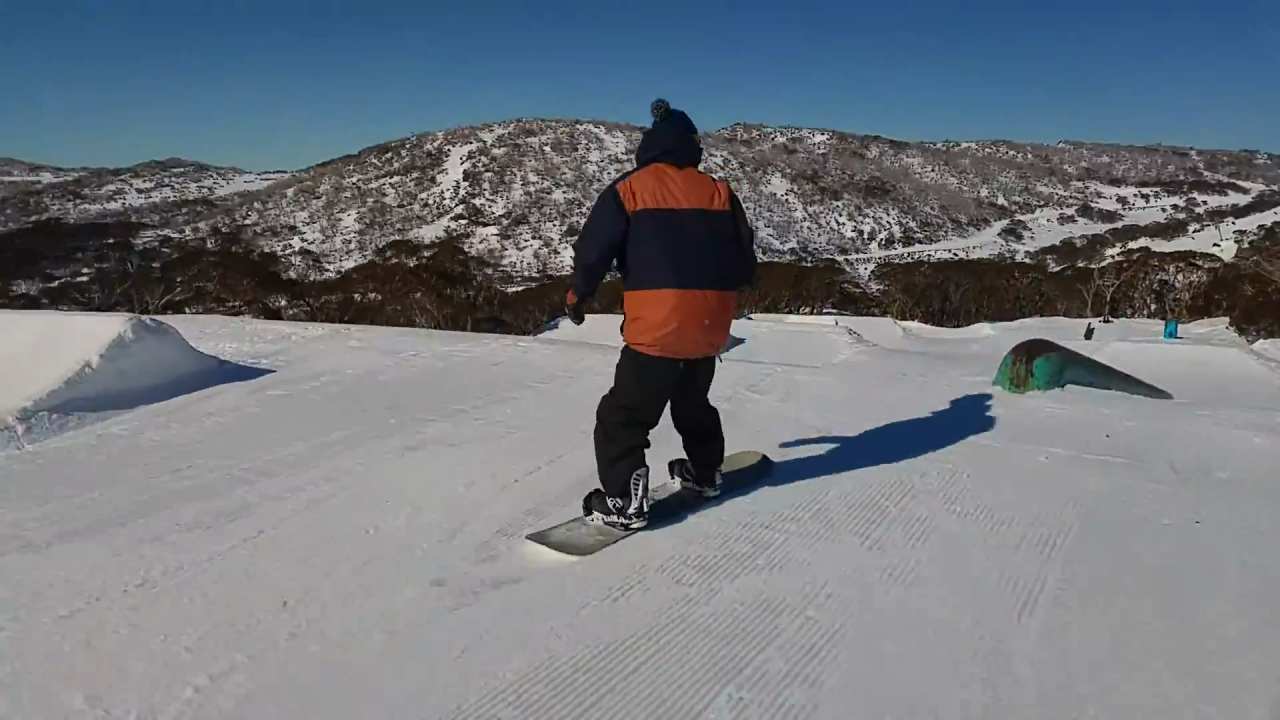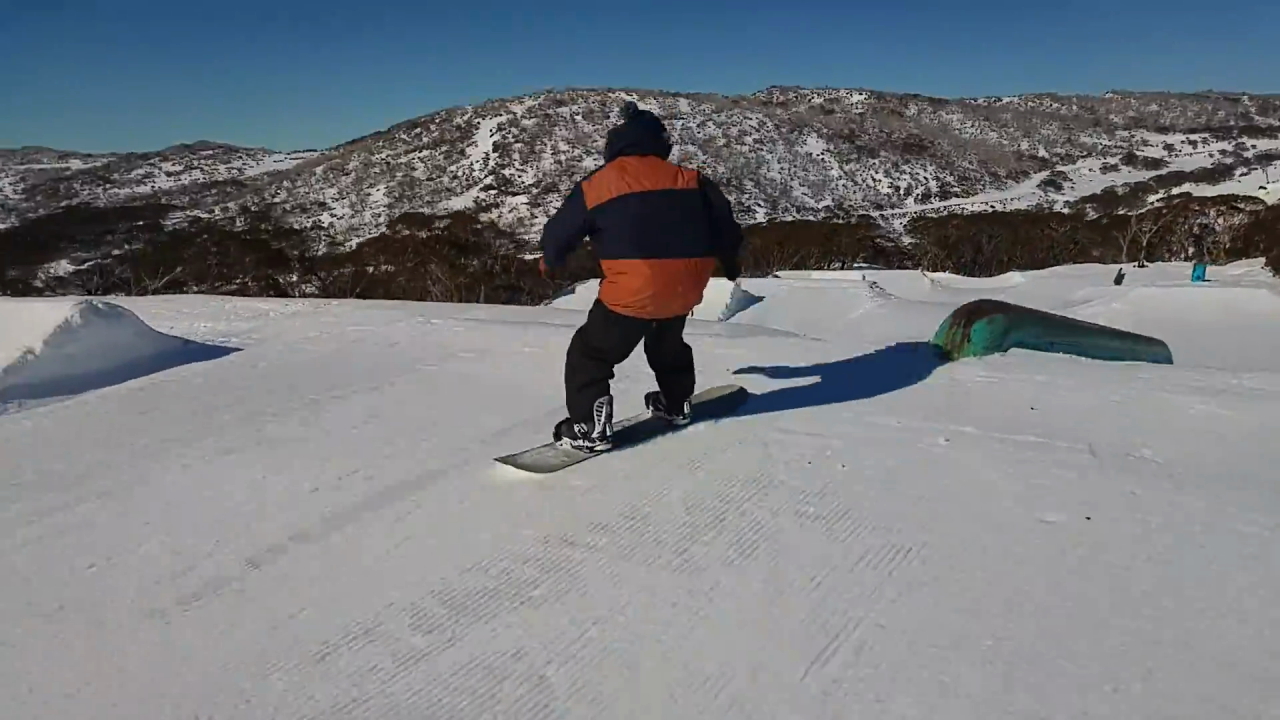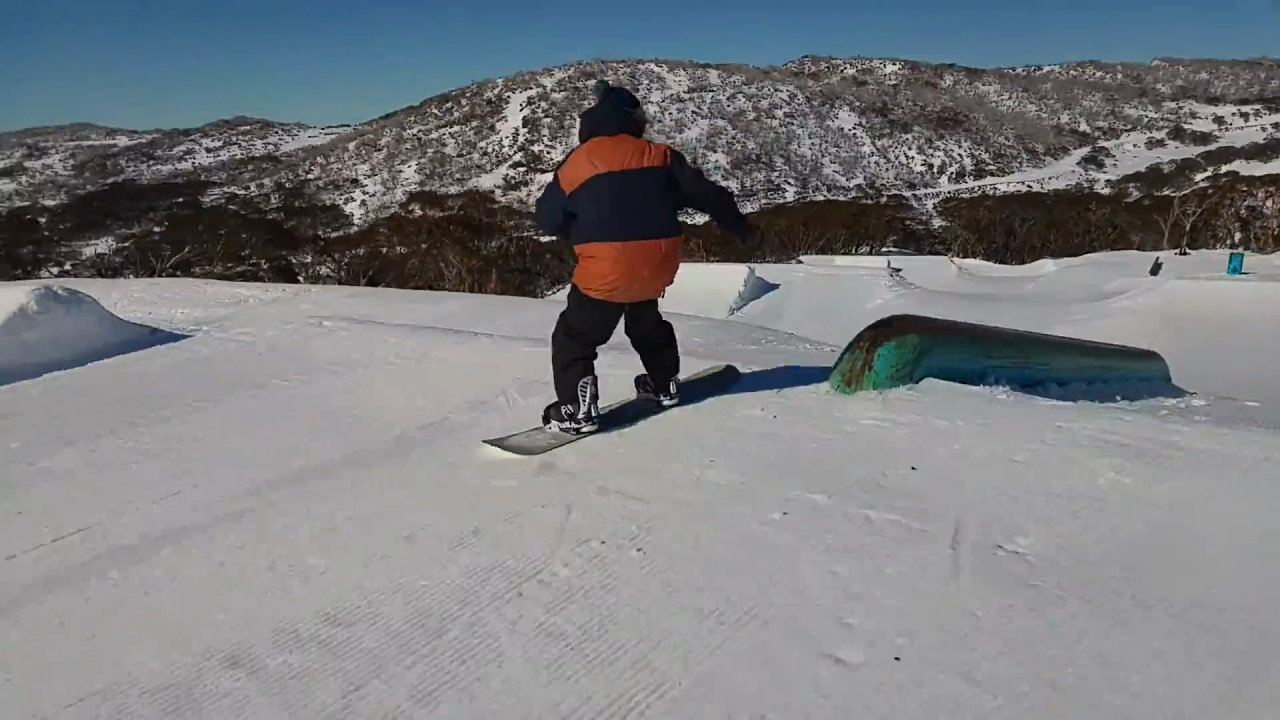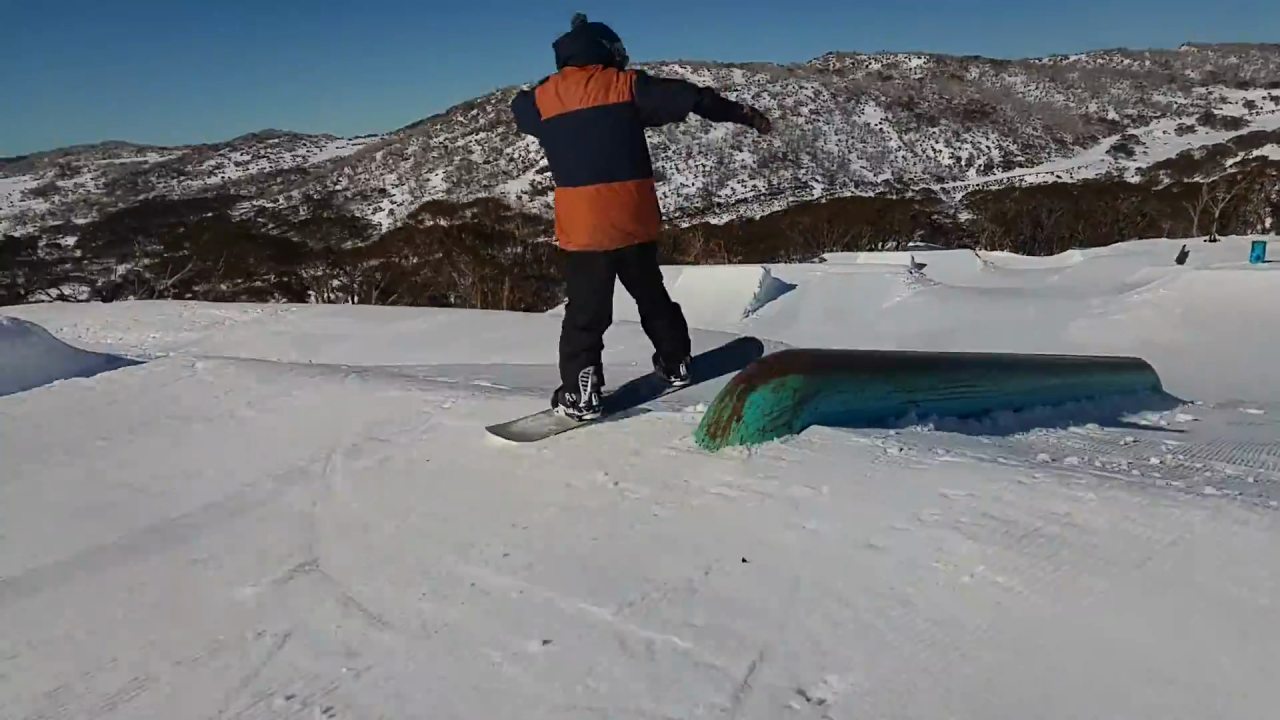
dt=0.2s
person 1, frame 1
left shoulder: (628, 190)
right shoulder: (720, 193)
left elbow: (593, 249)
right elbow: (744, 258)
left wrist: (578, 292)
right wrist: (723, 293)
left hip: (656, 325)
right hip: (711, 324)
left knee: (622, 416)
right knee: (691, 401)
left ankle: (623, 502)
right ankle: (705, 471)
person 1, frame 2
left shoulder: (596, 185)
right shoulder: (688, 177)
left elbow: (556, 237)
right elbow: (723, 224)
left wrist: (549, 261)
right wrist: (729, 260)
left hip: (632, 288)
right hip: (686, 285)
left knee: (589, 355)
right knee: (667, 344)
left ankle: (589, 427)
right ankle: (677, 402)
person 1, frame 3
left shoulder: (572, 166)
right shoulder: (657, 153)
left elbow: (548, 220)
right elbow: (704, 194)
left wrist: (574, 215)
right wrist: (737, 221)
left hip: (604, 270)
right hip: (656, 265)
left knee: (574, 337)
right knee: (646, 323)
left ankle: (580, 408)
right ankle: (664, 384)
person 1, frame 4
left shoulder: (544, 95)
right shoulder: (626, 84)
left elbow: (523, 111)
right elbow: (682, 96)
right wrist: (741, 112)
left hip: (580, 221)
right hip: (634, 213)
left knee: (584, 312)
right knee: (650, 293)
left ankle: (581, 394)
right ankle: (675, 364)
